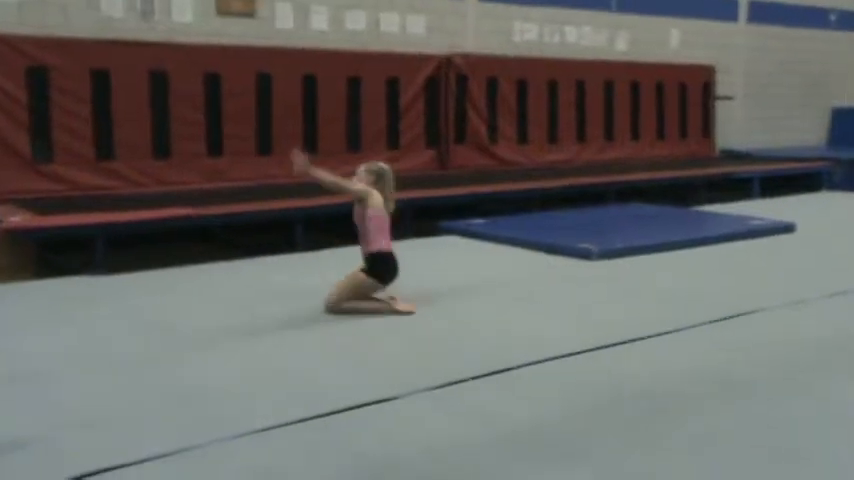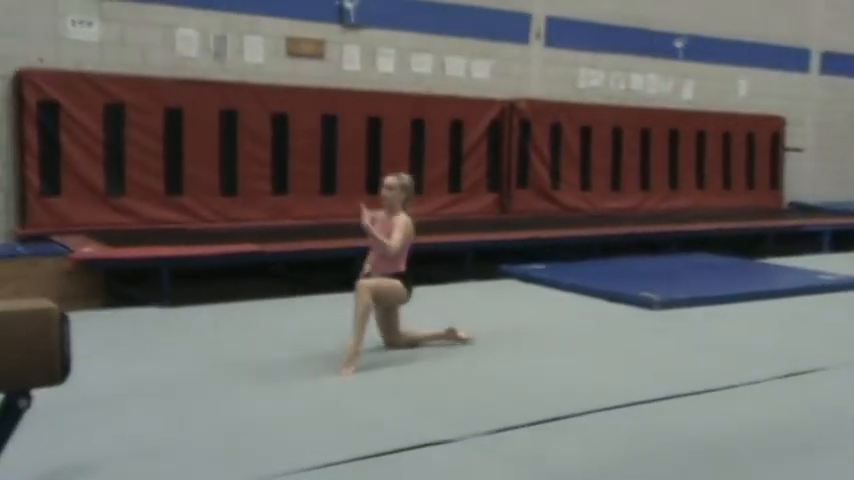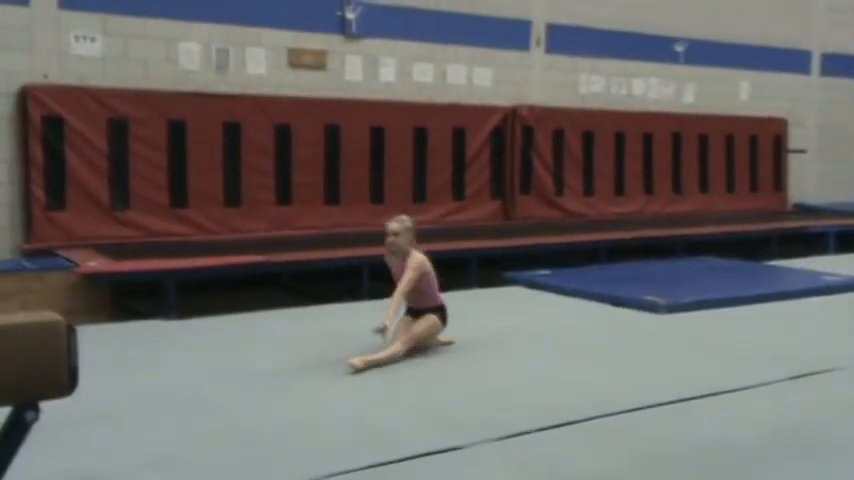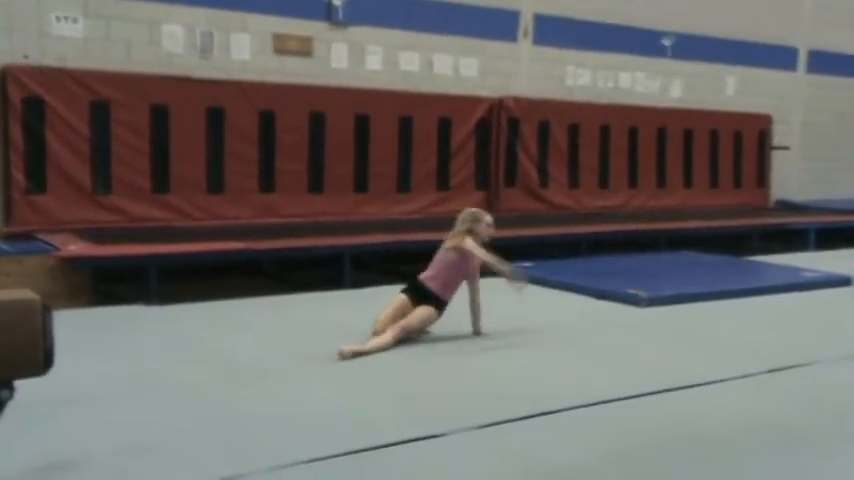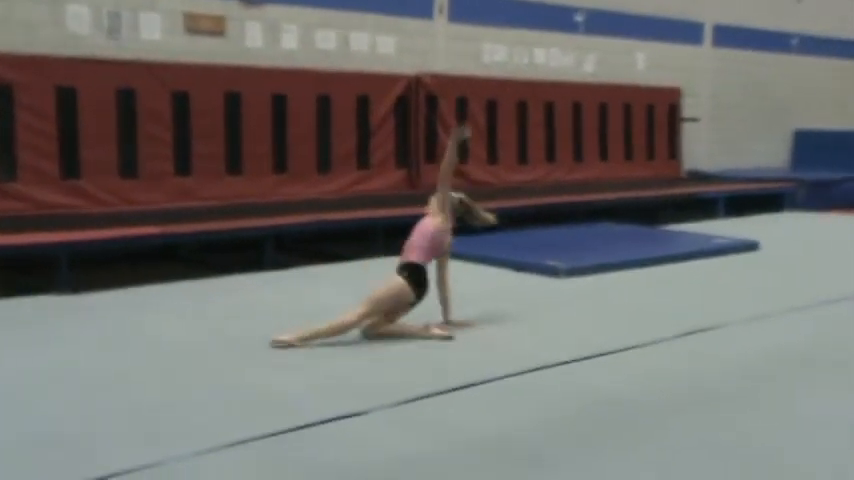
dt=1s
person 1, frame 1
left shoulder: (367, 192)
right shoulder: (376, 200)
left elbow: (338, 182)
left wrist: (308, 169)
left hip: (379, 265)
right hip: (385, 263)
left knee: (332, 303)
right knee: (340, 296)
left ankle: (388, 306)
right ankle: (386, 302)
person 1, frame 2
left shoulder: (403, 221)
right shoulder: (378, 216)
left elbow: (391, 250)
left wrist: (369, 228)
right wrist: (367, 267)
left hip: (398, 284)
right hip: (385, 283)
left knee: (362, 286)
right knee: (392, 340)
left ankle: (353, 353)
right ankle: (444, 334)
person 1, frame 3
left shoulder: (417, 260)
right shoulder: (390, 256)
left elbow: (401, 291)
left wrist: (387, 321)
left hip: (434, 313)
right hip: (414, 310)
left knee: (405, 340)
right knee: (397, 342)
right ankle: (430, 340)
person 1, frame 4
left shoulder: (475, 259)
right shoulder: (461, 241)
left elbow: (475, 294)
right elbow: (481, 254)
left wrist: (477, 327)
right wrist: (508, 271)
left hip: (435, 303)
right hip: (417, 290)
left knee: (399, 330)
right knee: (379, 329)
person 1, frame 5
left shoulder: (438, 215)
right shoulder: (445, 240)
left elbow: (443, 179)
right elbow: (442, 279)
left wrist: (453, 141)
right wrist: (447, 318)
left hip: (409, 277)
right hip: (416, 281)
right knee: (369, 328)
